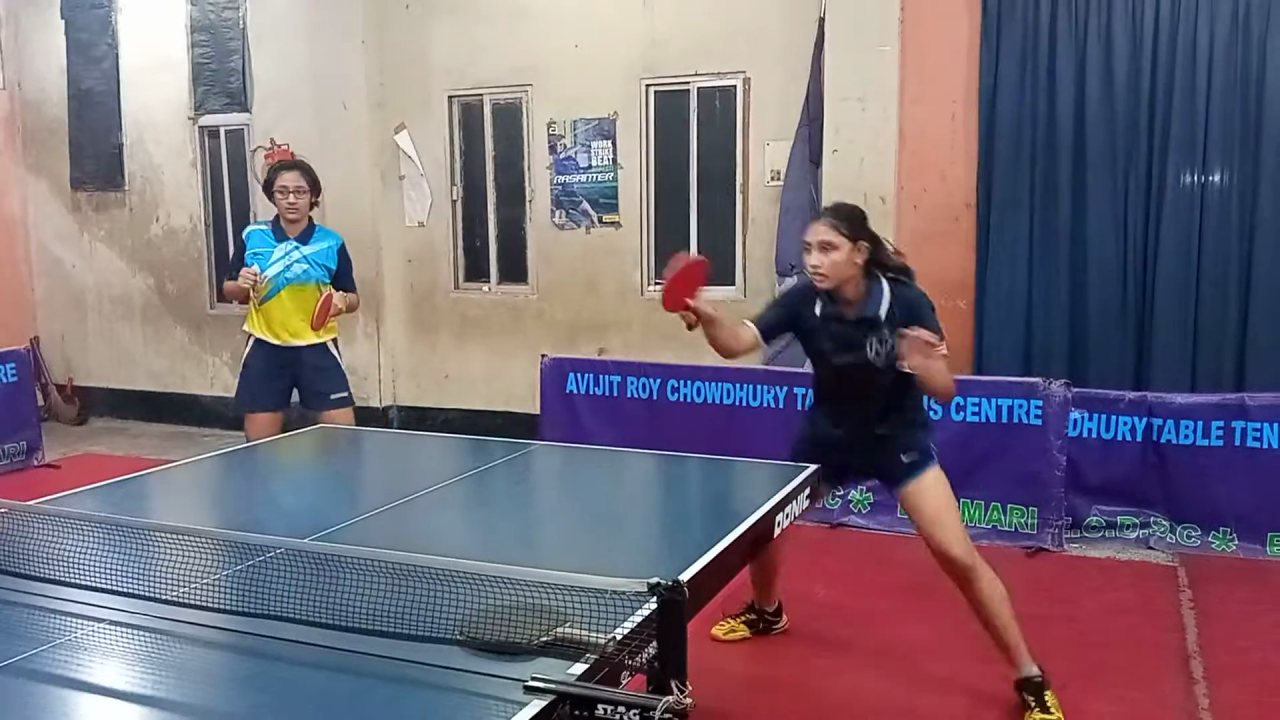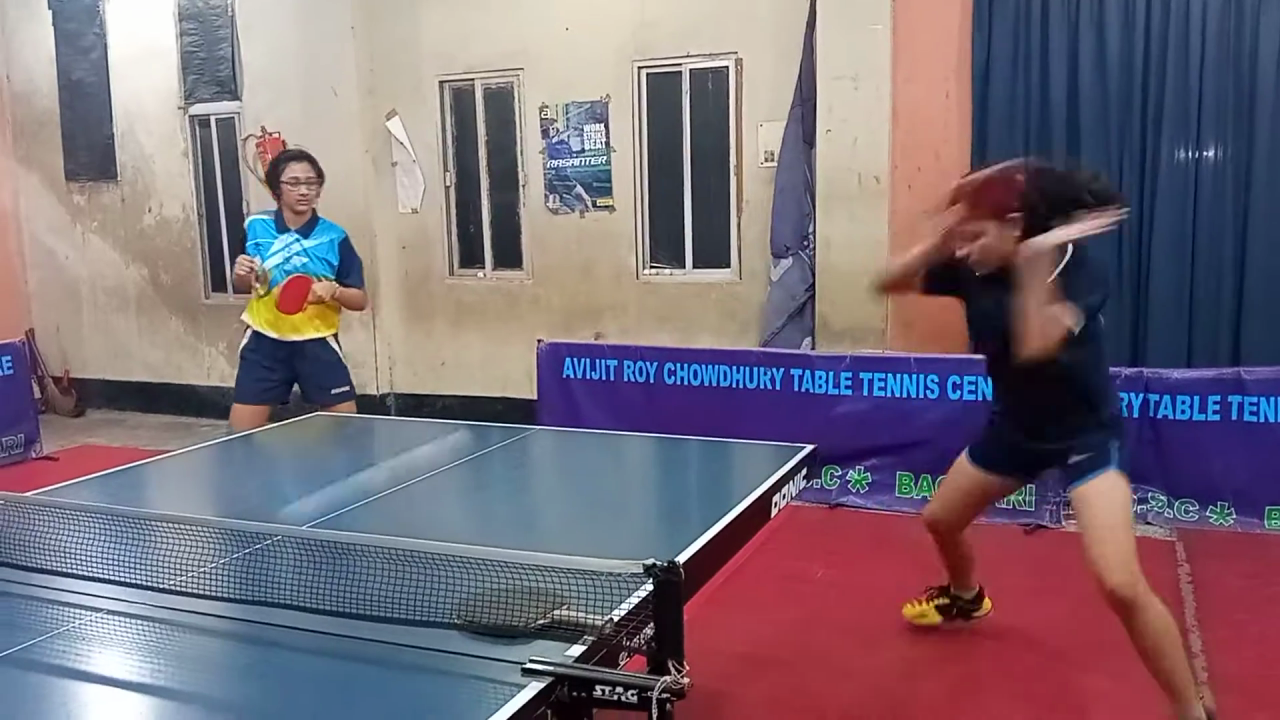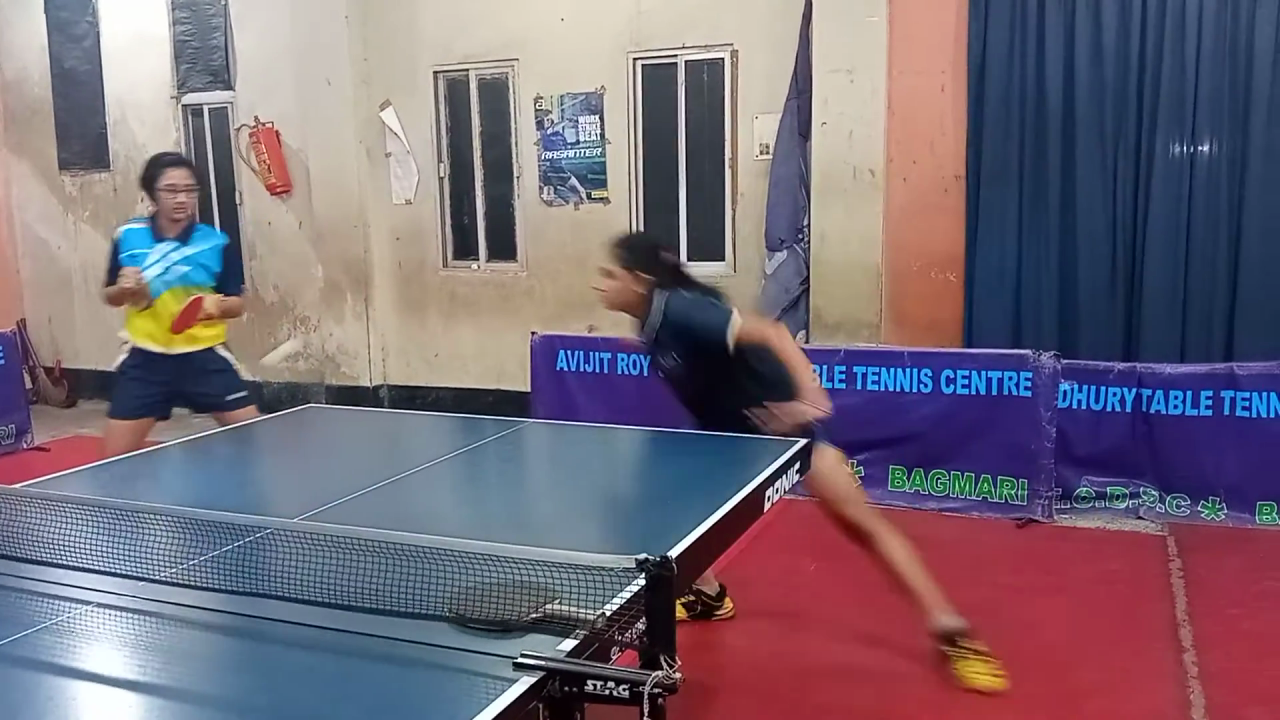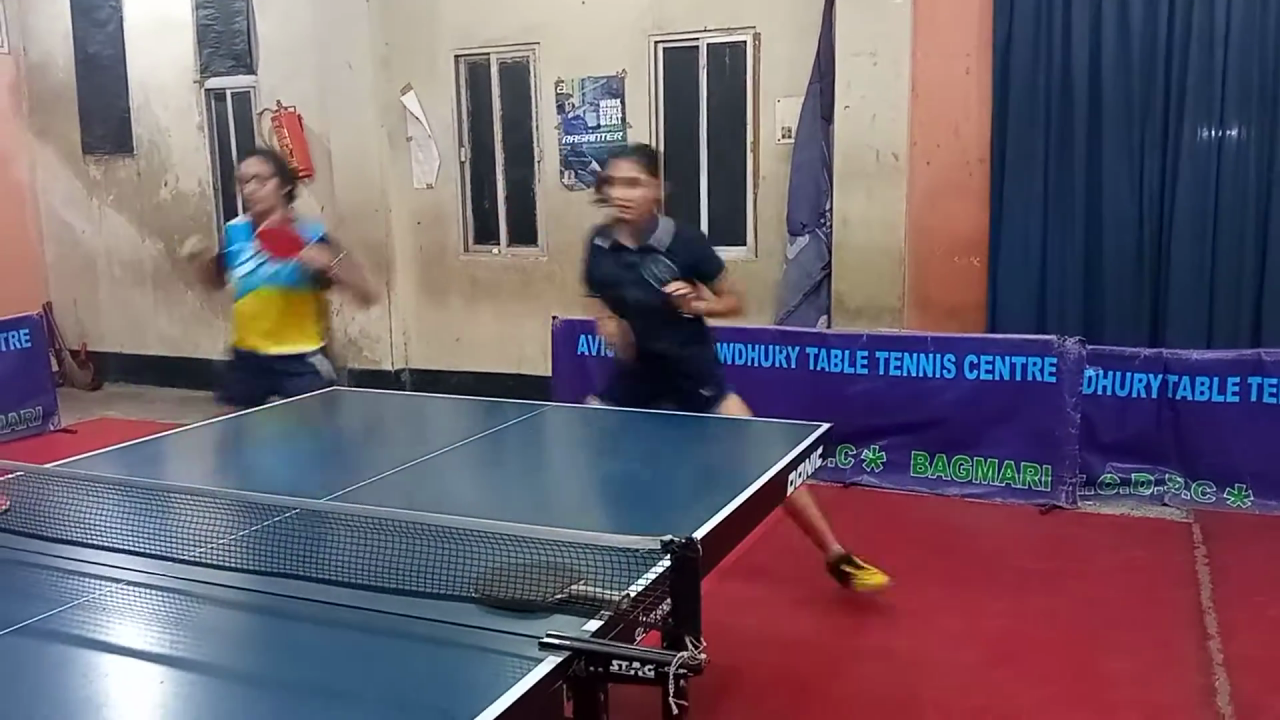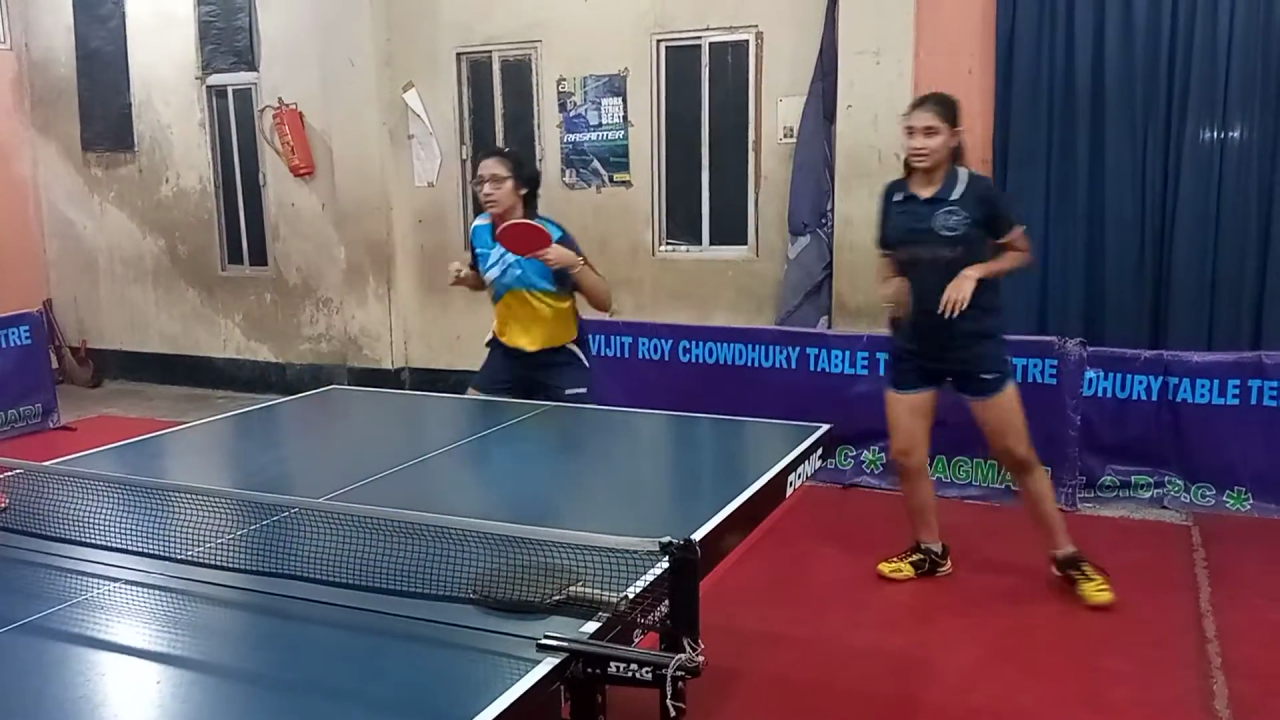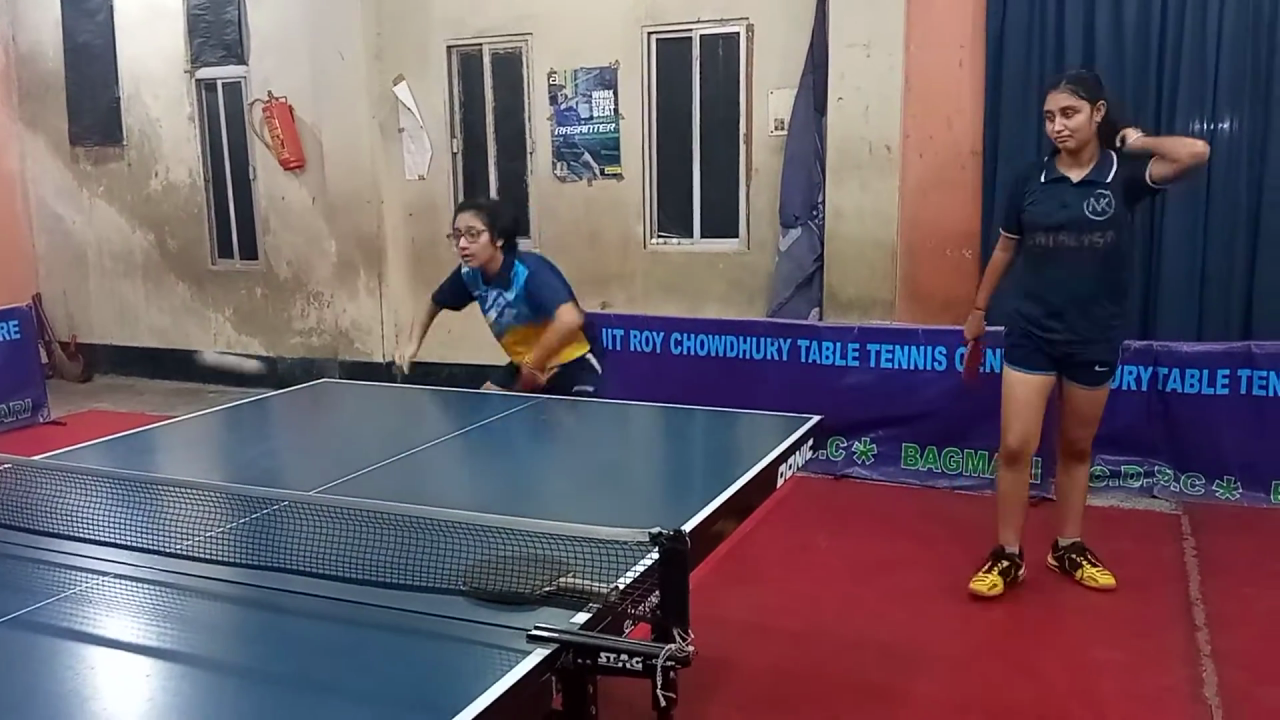
dt=0.7s
person 1, frame 1
left shoulder: (906, 301)
right shoulder: (802, 302)
left elbow: (944, 390)
right elbow: (737, 342)
left wrist: (925, 365)
right wrist: (706, 318)
left hip: (900, 441)
right hip: (827, 440)
left knee: (958, 557)
right ankle: (765, 611)
person 1, frame 2
left shoulder: (1079, 269)
right shoulder: (973, 270)
left elbow: (1036, 345)
right elbow: (888, 282)
left wrist: (1038, 257)
right wrist: (941, 240)
left hip: (1083, 437)
right hip: (1013, 428)
left knee: (1120, 587)
right knee: (939, 520)
right ankle: (965, 597)
person 1, frame 3
left shoulder: (680, 310)
right shoulder: (654, 321)
left elbow: (764, 333)
left wrist: (811, 398)
left hip: (774, 420)
right hip: (730, 428)
left knee: (860, 525)
left ankle: (951, 633)
right ankle: (706, 594)
person 1, frame 4
left shoulder: (685, 240)
right shoulder: (600, 244)
left elbow: (733, 303)
left wrist: (696, 305)
right wrist: (606, 323)
left hip: (695, 376)
right hip: (634, 378)
left ankle: (839, 559)
person 1, frame 5
left shoulder: (980, 192)
right shoulder: (894, 197)
left elbow: (1016, 250)
left wrist: (973, 273)
right wrist: (892, 285)
left hip: (977, 345)
right hip: (913, 346)
left knee: (1019, 457)
right knee: (906, 456)
left ankle: (1066, 556)
right ankle: (931, 550)
person 1, frame 6
left shoulder: (1126, 173)
right shoulder: (1030, 179)
left elbow: (1196, 151)
right elbow: (1005, 249)
left wrist: (1140, 142)
right wrist: (977, 309)
left hip: (1096, 337)
right hip: (1031, 332)
left knee: (1077, 447)
right knee: (1015, 447)
left ankle: (1068, 547)
right ankle: (1007, 554)
person 2, frame 1
left shoulder: (331, 243)
right shoulder: (252, 237)
left elbow: (353, 299)
right elbow: (230, 293)
left wrist: (342, 300)
right wrist: (240, 285)
left hip: (318, 350)
right hip: (266, 350)
person 2, frame 2
left shoulder: (334, 237)
right shoulder: (255, 227)
left elbow: (360, 300)
right elbow: (240, 286)
left wrist: (333, 290)
right wrist: (241, 275)
left hip: (317, 345)
right hip: (265, 344)
person 2, frame 3
left shoulder: (216, 244)
right shoulder: (128, 238)
left elbow: (236, 305)
right elbow: (112, 299)
left wrist: (218, 303)
right wrist: (123, 289)
left hip: (206, 357)
right hip: (147, 361)
right knee: (113, 461)
person 2, frame 4
left shoulder: (310, 237)
right shoulder: (234, 232)
left elbow: (367, 295)
right elbow: (216, 280)
left wrist: (331, 263)
right wrist: (201, 261)
left hip: (300, 359)
right hip: (248, 355)
person 2, frame 5
left shoulder: (552, 238)
right shoulder: (480, 230)
left elbow: (604, 302)
left wrist: (573, 263)
right wrist: (465, 278)
left hip: (558, 353)
right hip: (506, 350)
person 2, frame 6
left shoulder: (530, 272)
right shoulder: (469, 274)
left elbow: (570, 319)
right elbow: (435, 303)
left wrist: (534, 365)
right wrist: (413, 342)
left hip: (572, 363)
right hip: (523, 367)
